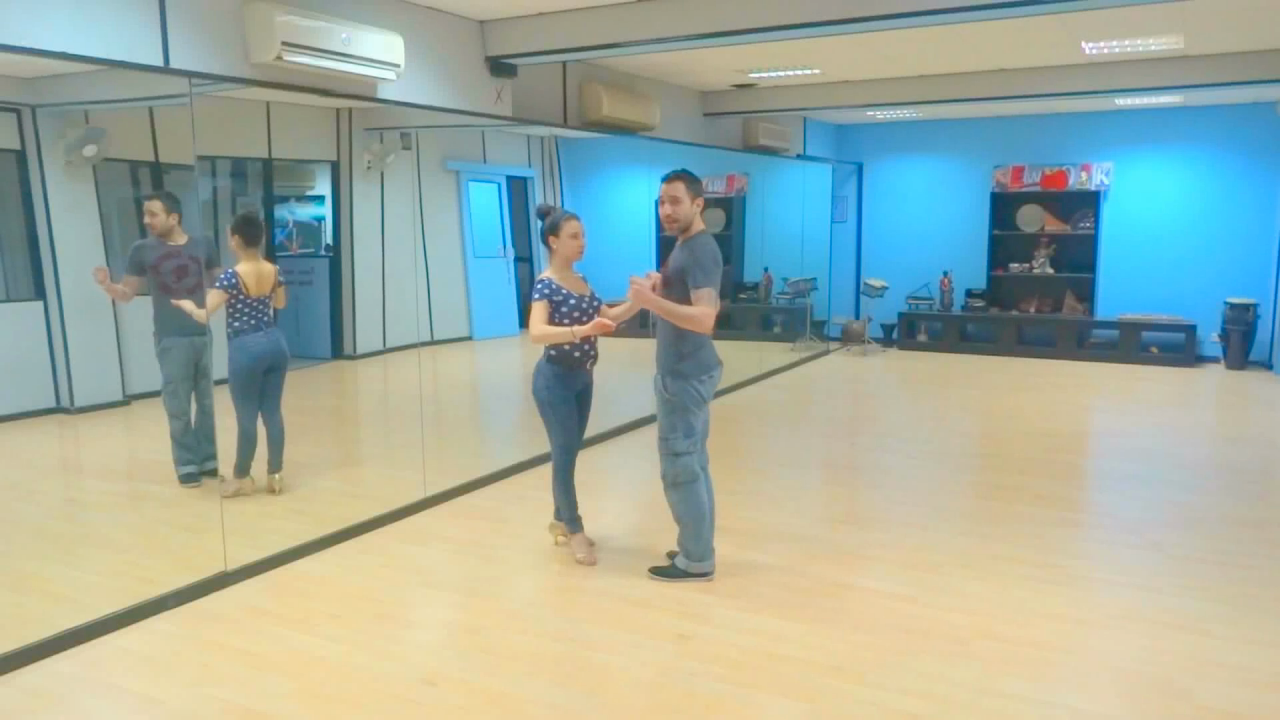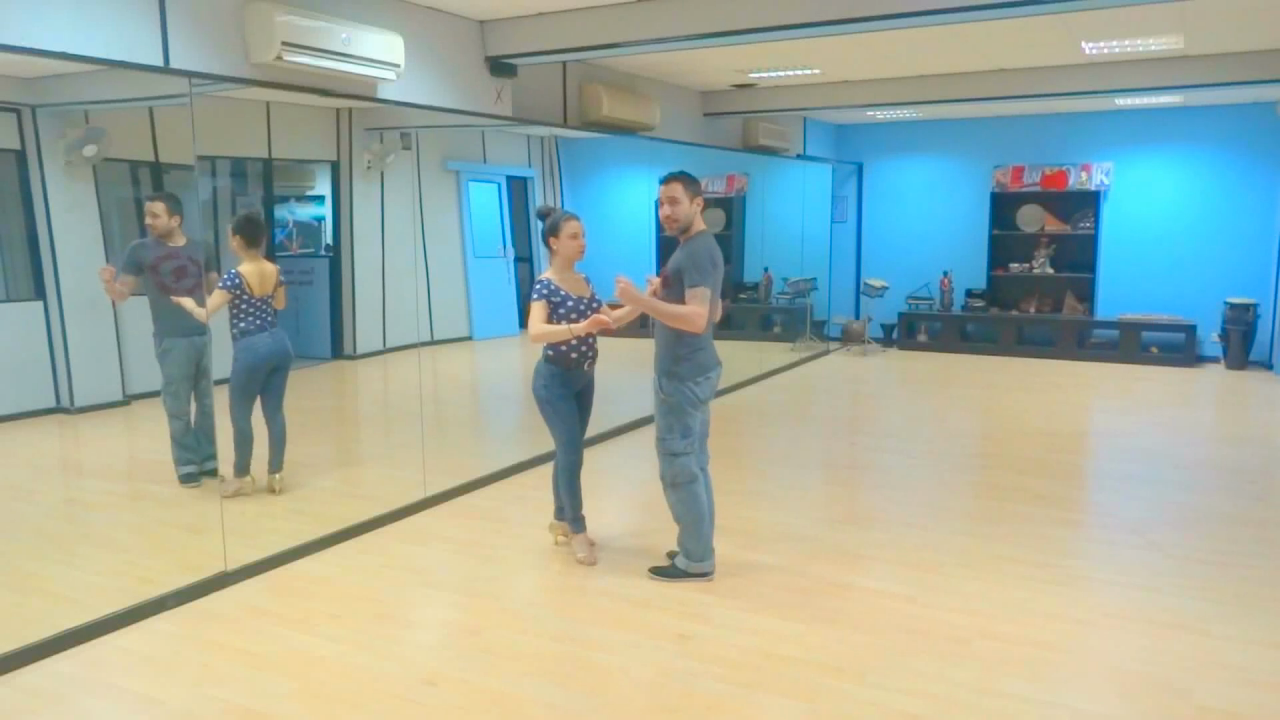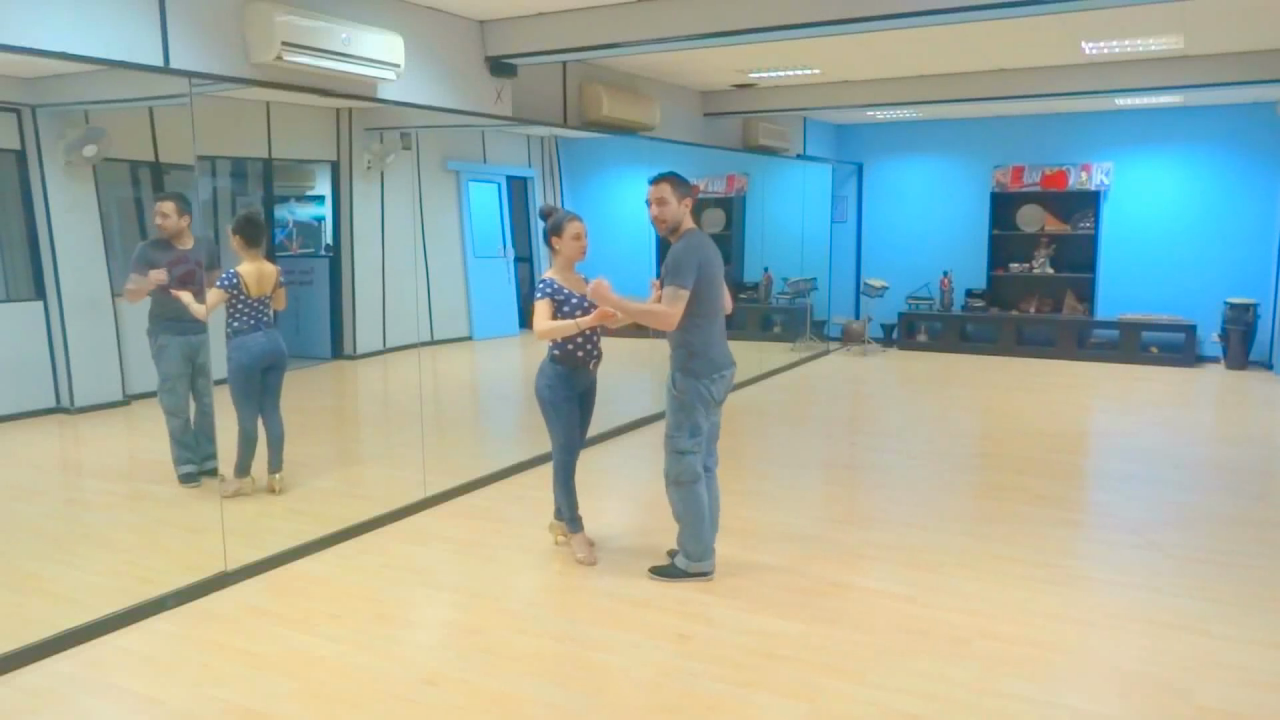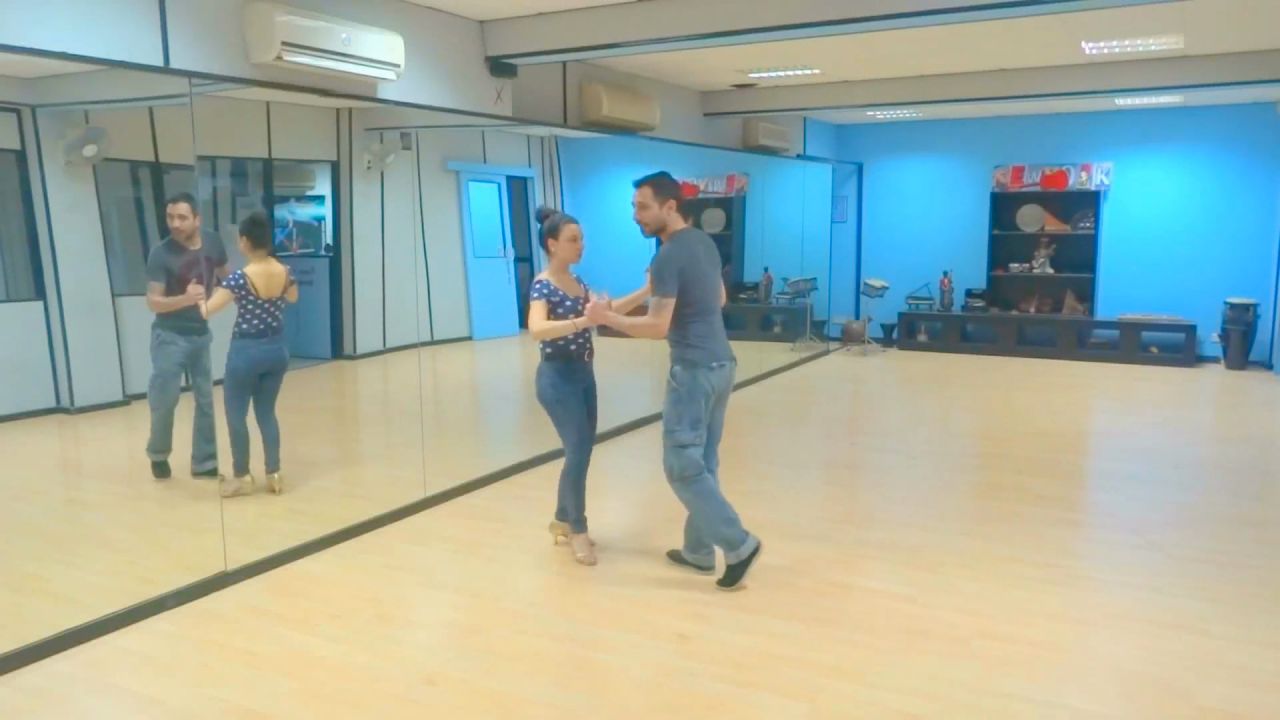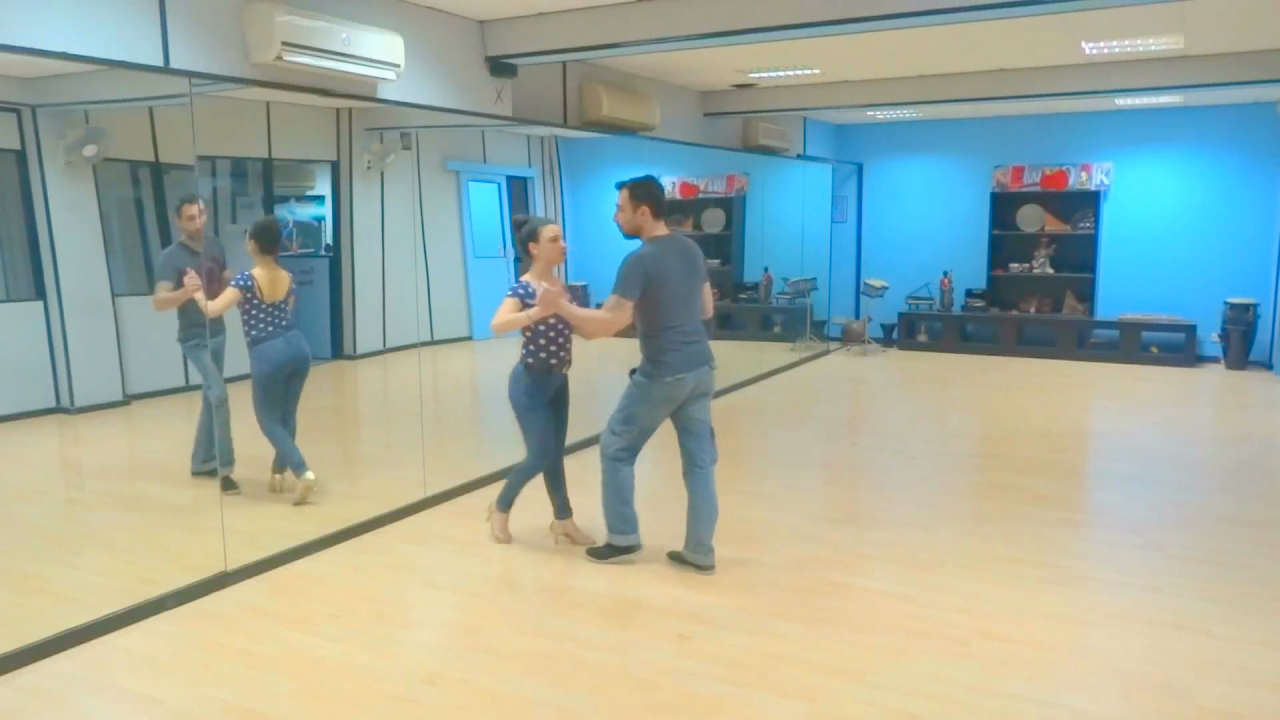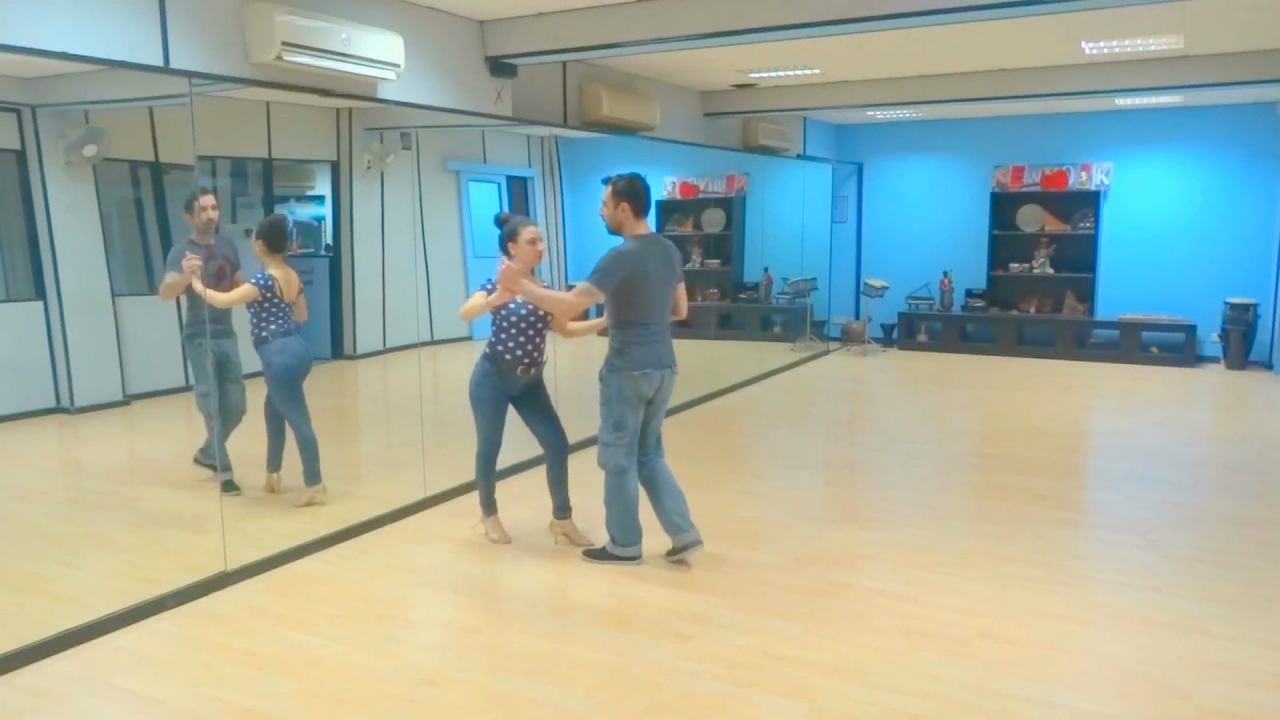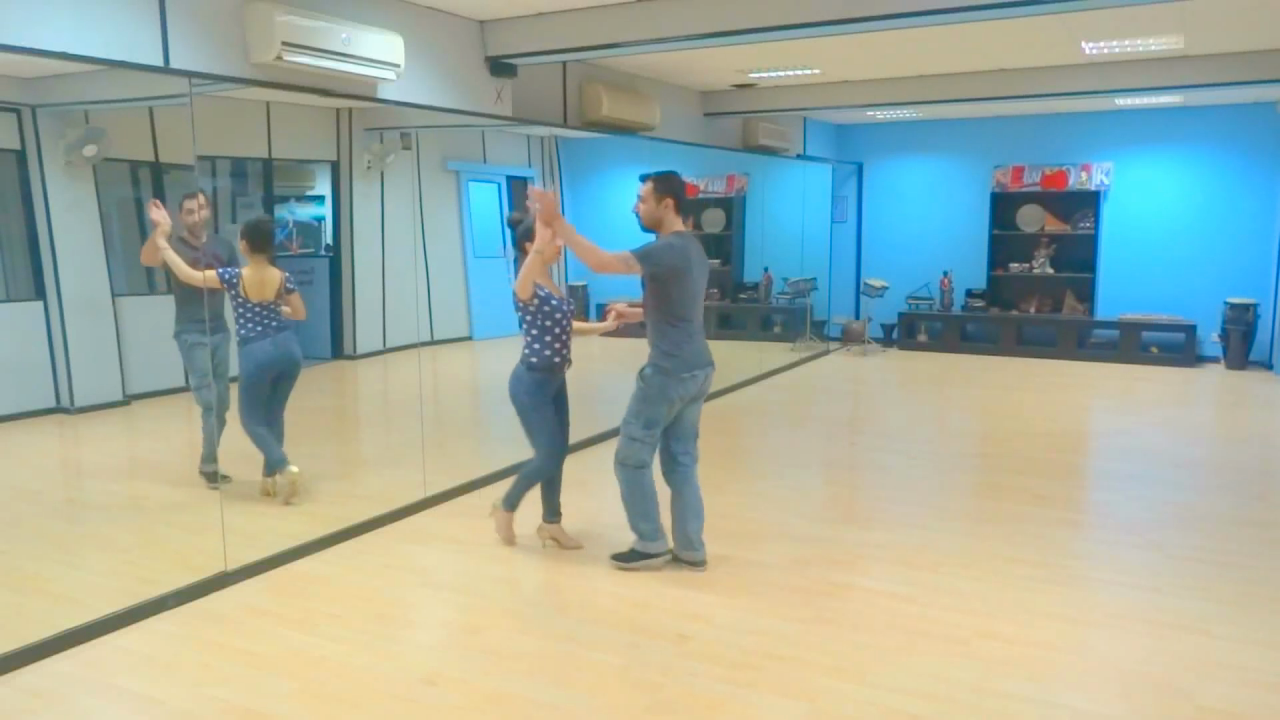
dt=0.5s
person 1, frame 1
left shoulder: (700, 250)
right shoulder: (684, 246)
left elbow: (704, 319)
left wrist: (653, 301)
right wrist: (661, 287)
left hip: (686, 375)
right hip: (683, 371)
left knee: (679, 467)
right knee: (692, 464)
left ankle: (696, 560)
right ankle: (696, 548)
person 1, frame 2
left shoulder: (697, 251)
right shoulder: (694, 248)
left elbow: (697, 318)
right elbow: (714, 312)
left wrist: (639, 300)
right wrist: (665, 295)
left hip: (682, 376)
right hip: (694, 371)
left knee: (678, 468)
right knee: (693, 464)
left ankle: (697, 561)
right ankle: (696, 549)
person 1, frame 3
left shoulder: (685, 251)
right shoulder: (704, 246)
left elbow: (668, 317)
right elbow: (726, 305)
left wrist: (612, 300)
right wrist: (668, 296)
left hip: (696, 374)
right hip: (715, 368)
left knee: (683, 467)
right knee: (702, 464)
left ankle: (695, 560)
right ankle: (698, 548)
person 1, frame 4
left shoulder: (668, 256)
right shoulder: (703, 243)
left elbow: (657, 327)
left wrist: (606, 317)
left hip: (695, 369)
right hip: (721, 363)
left knee: (683, 464)
right knee: (702, 461)
left ankle: (737, 544)
right ankle: (699, 550)
person 1, frame 5
left shoulder: (639, 261)
right shoulder: (691, 249)
left elbow: (608, 324)
left wrist: (560, 305)
left hip: (661, 376)
right hip: (700, 370)
left knee: (616, 449)
right knee: (700, 462)
left ankle: (624, 538)
right ankle: (700, 551)
person 1, frame 6
left shoulder: (623, 257)
right shoulder: (669, 251)
left elbow: (569, 306)
right elbow: (680, 310)
left wrist: (520, 284)
left hip: (628, 371)
right hip: (662, 368)
left knee: (618, 459)
right knee: (649, 455)
left ankle: (624, 545)
right ankle: (683, 532)
person 1, frame 7
left shoulder: (667, 250)
right shoulder: (691, 248)
left elbow: (601, 262)
left wrist: (557, 223)
right wrist: (638, 313)
left hip: (669, 372)
right hip: (697, 369)
left knee: (632, 456)
right knee: (681, 459)
left ankle: (649, 543)
right ankle: (690, 548)
person 2, frame 1
left shoulder: (581, 281)
right shoulder: (546, 285)
left elbow: (608, 318)
right elbow: (537, 332)
right wrist: (583, 330)
left hip: (582, 378)
right hip: (556, 379)
left knee: (570, 452)
right knee: (564, 454)
left ankle: (560, 521)
right ankle: (573, 529)
person 2, frame 2
left shoulder: (584, 281)
right shoulder: (545, 286)
left elbow: (611, 320)
right elbow: (535, 332)
right wrist: (580, 328)
left hip: (583, 378)
right hip: (554, 379)
left knee: (569, 452)
right knee: (571, 453)
left ankle: (561, 520)
right ankle: (576, 529)
person 2, frame 3
left shoulder: (583, 281)
right shoulder: (548, 284)
left elbow: (611, 320)
right elbow: (541, 329)
right wrist: (587, 321)
left hip: (586, 378)
right hip: (558, 379)
left knee: (572, 452)
right knee: (565, 455)
left ankle: (561, 521)
right ankle: (574, 530)
person 2, frame 4
left shoulder: (576, 281)
right shoulder: (543, 286)
left elbow: (610, 310)
right elbow: (536, 329)
left wrist: (647, 290)
right wrist: (581, 321)
left hip: (582, 374)
right hip: (557, 378)
left knee: (580, 452)
right knee: (579, 452)
left ankle: (563, 520)
right ankle: (578, 531)
person 2, frame 5
left shoulder: (559, 286)
right shoulder: (523, 288)
right elbow: (497, 324)
right wrist: (537, 312)
left hip: (556, 381)
right hip: (531, 382)
left knee: (552, 453)
right knee: (541, 455)
left ankle: (563, 520)
right ankle: (500, 508)
person 2, frame 6
right shoulder: (495, 286)
left elbow: (565, 329)
right elbow: (465, 313)
left wrist: (603, 322)
right wrist: (495, 301)
left hip: (529, 381)
right hip: (493, 378)
left knee: (557, 445)
right knee: (489, 448)
left ankle: (563, 519)
right ankle: (489, 515)
person 2, frame 7
left shoulder: (553, 285)
right shoulder: (528, 288)
right elbow: (523, 284)
left wrist: (604, 326)
right wrist: (541, 245)
left hip: (554, 381)
right hip: (532, 382)
left knee: (557, 452)
right knee: (547, 457)
left ankle: (551, 523)
right ankle: (505, 507)
person 3, frame 1
left shoulder: (204, 246)
right shoulder: (142, 250)
right elbow: (127, 293)
right wrist: (107, 284)
left hip: (202, 334)
right hip: (171, 339)
left knee: (205, 401)
right knee: (178, 405)
left ankle: (207, 460)
right ankle: (186, 465)
person 3, frame 2
left shoulder: (203, 248)
right shoulder: (140, 250)
left elbow: (215, 289)
right elbow: (121, 295)
right wrist: (108, 283)
left hip: (202, 335)
right hip: (171, 339)
left knee: (205, 401)
right knee: (178, 405)
left ankle: (206, 460)
right ankle: (186, 465)
person 3, frame 3
left shoulder: (207, 247)
right shoulder: (148, 251)
left elbow: (215, 286)
right elbow: (129, 295)
right wrist: (148, 284)
left hip: (199, 334)
right hip: (167, 336)
left knee: (205, 400)
right knee: (176, 404)
left ankle: (206, 460)
right ankle: (186, 464)
person 3, frame 4
left shoulder: (213, 243)
right shoulder: (160, 254)
left elbow: (225, 276)
right elbow: (153, 302)
right wrist: (185, 299)
left hip: (201, 335)
right hip: (169, 336)
left knee: (205, 401)
right knee: (163, 400)
left ankle: (204, 462)
right ankle: (158, 454)
person 3, frame 5
left shoulder: (215, 246)
right shoulder: (171, 257)
right elbow: (159, 302)
right wrist: (185, 291)
left hip: (217, 333)
right hip: (195, 339)
left knee: (212, 400)
right knee: (218, 398)
left ankle: (202, 463)
right ankle: (224, 469)
person 3, frame 6
left shoulder: (228, 247)
right shoulder: (181, 252)
right elbow: (165, 294)
right wrist: (185, 275)
left hip: (227, 337)
right hip: (199, 339)
left knee: (236, 406)
right knee: (212, 407)
left ankle: (208, 453)
right ankle: (223, 472)
person 3, frame 7
left shoulder: (223, 246)
right shoulder: (173, 245)
right elbow: (147, 259)
right wrist: (161, 230)
left hip: (220, 332)
right hip: (191, 334)
left knee: (221, 402)
right knee: (209, 399)
left ankle: (210, 461)
right ankle: (211, 464)
person 4, frame 1
left shoulder: (231, 276)
right shoulder: (274, 271)
left elbow: (204, 315)
left wrist: (187, 305)
left hip: (246, 349)
right hip: (275, 344)
left knee: (247, 418)
right knee: (273, 412)
left ankle: (242, 477)
right ankle: (275, 475)
person 4, frame 2
left shoulder: (235, 277)
right shoulder: (275, 271)
left elbow: (205, 314)
left wrist: (187, 304)
left hip: (252, 349)
right hip: (280, 344)
left knee: (240, 416)
right knee: (274, 412)
left ankle: (242, 477)
right ankle: (275, 474)
person 4, frame 3
left shoulder: (233, 277)
right shoulder: (275, 272)
left elbow: (203, 313)
left wrist: (186, 299)
left hip: (245, 349)
right hip: (274, 344)
left knee: (247, 417)
right knee: (272, 412)
left ankle: (243, 477)
right ankle: (275, 475)
person 4, frame 4
left shoulder: (240, 278)
right shoulder: (285, 272)
left elbow: (206, 311)
left hip: (247, 351)
right hip: (277, 348)
left knee: (235, 413)
right knee: (266, 411)
left ankle: (242, 477)
right ankle: (274, 474)
person 4, frame 5
left shoulder: (246, 279)
right shoulder: (288, 279)
left elbow: (213, 310)
left wrist: (197, 293)
left hip: (267, 354)
right hip: (297, 346)
left knee: (268, 419)
right knee: (287, 415)
left ankle: (303, 472)
right ankle: (279, 474)
person 4, frame 6
left shoulder: (265, 280)
right shoulder: (294, 277)
left elbow: (222, 301)
left wrist: (196, 283)
left hip: (280, 355)
right hip: (299, 349)
left knee: (299, 420)
right knee: (274, 410)
left ankle: (315, 486)
right ankle: (273, 473)
person 4, frame 7
left shoulder: (234, 277)
right shoulder: (283, 278)
left elbow: (187, 275)
right elbow: (300, 314)
left wrist: (162, 242)
left hip: (256, 354)
right hip: (287, 348)
left knee: (252, 421)
right knee: (273, 415)
left ankle: (286, 468)
right ankle: (271, 476)
